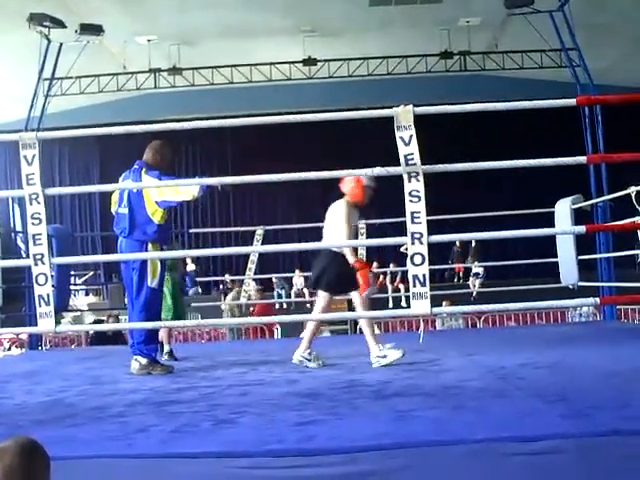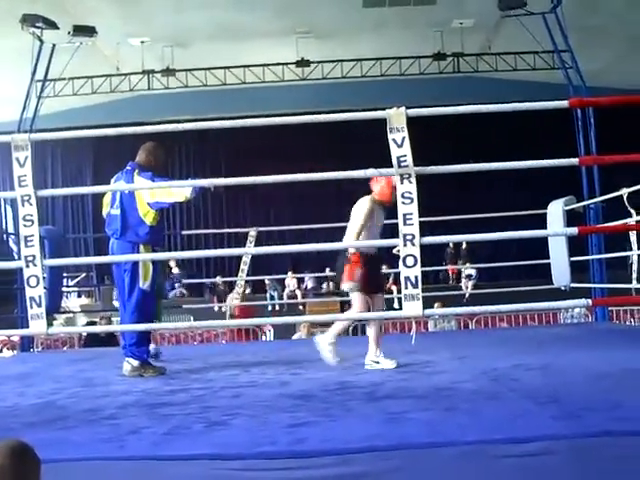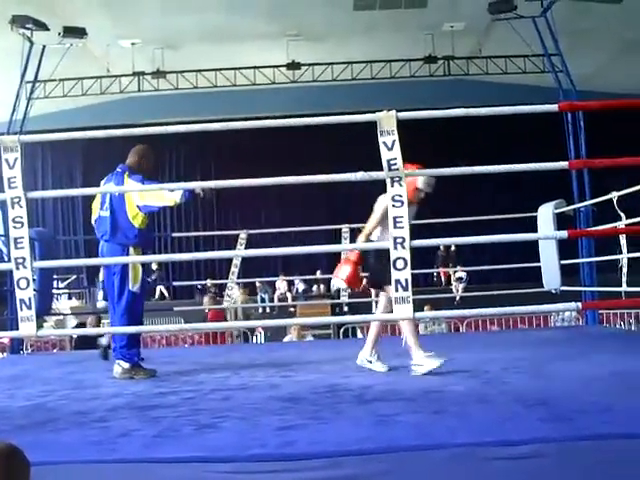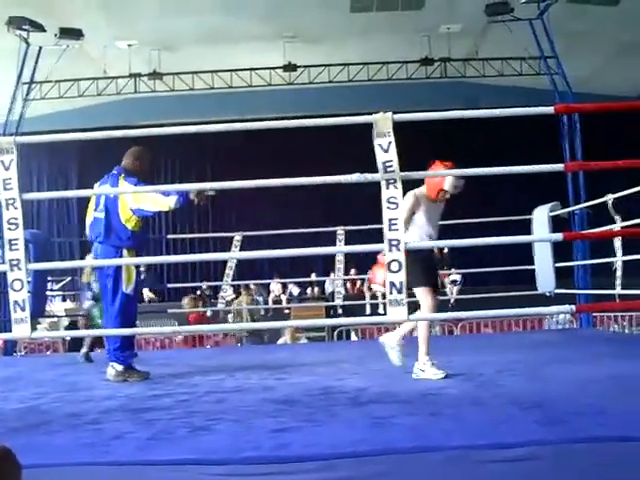
dt=0.2s
person 1, frame 1
left shoulder: (127, 177)
right shoulder: (151, 179)
left elbow: (115, 204)
right elbow: (181, 188)
left hip: (127, 244)
right hip: (144, 247)
left knee: (137, 303)
right knee: (147, 303)
left ankle: (140, 356)
right ankle: (144, 358)
person 1, frame 2
left shoulder: (119, 178)
right shoulder: (143, 180)
left elbow: (106, 207)
right elbow: (172, 189)
left hip: (119, 245)
right hip: (136, 248)
left knee: (129, 305)
right knee: (139, 305)
left ankle: (132, 357)
right ankle: (136, 360)
person 1, frame 3
left shoulder: (109, 180)
right shoulder: (132, 182)
left elbow: (96, 212)
right elbow: (160, 192)
right wrist: (189, 189)
left hip: (108, 248)
right hip: (126, 250)
left knee: (119, 307)
right knee: (129, 308)
left ankle: (122, 359)
right ankle: (126, 362)
person 1, frame 4
left shoulder: (104, 183)
right shoulder: (126, 184)
left elbow: (91, 216)
right elbow: (152, 197)
left wrist: (95, 239)
right wrist: (185, 195)
left hip: (102, 250)
right hip: (119, 253)
left knee: (113, 310)
right knee: (122, 310)
left ankle: (116, 362)
right ankle: (120, 365)
person 2, frame 1
left shoulder: (352, 209)
right shoulder: (343, 208)
right elbow: (343, 240)
right wrist: (358, 264)
left hip: (340, 260)
right hip: (333, 258)
left knee: (362, 302)
right knee: (322, 307)
left ankle: (376, 351)
right ankle: (303, 351)
person 2, frame 2
left shoulder: (379, 208)
right shoulder: (368, 204)
right elbow: (355, 233)
left wrist: (374, 263)
right wrist: (354, 260)
left hip: (369, 257)
right hip: (356, 257)
left knee: (378, 305)
right knee: (360, 307)
left ankle: (374, 355)
right ankle: (328, 339)
person 2, frame 3
left shoulder: (411, 205)
right shoulder: (387, 202)
right elbow: (368, 230)
right wrist: (353, 258)
right hip: (382, 256)
left knee: (385, 307)
left ankle: (368, 355)
right ankle: (418, 357)
person 2, frame 4
left shoulder: (439, 202)
right shoulder: (415, 198)
left wrist: (435, 255)
left hip: (426, 254)
right hip: (412, 254)
left knee: (430, 308)
right knee: (429, 306)
left ankle: (394, 338)
right ankle: (423, 362)
